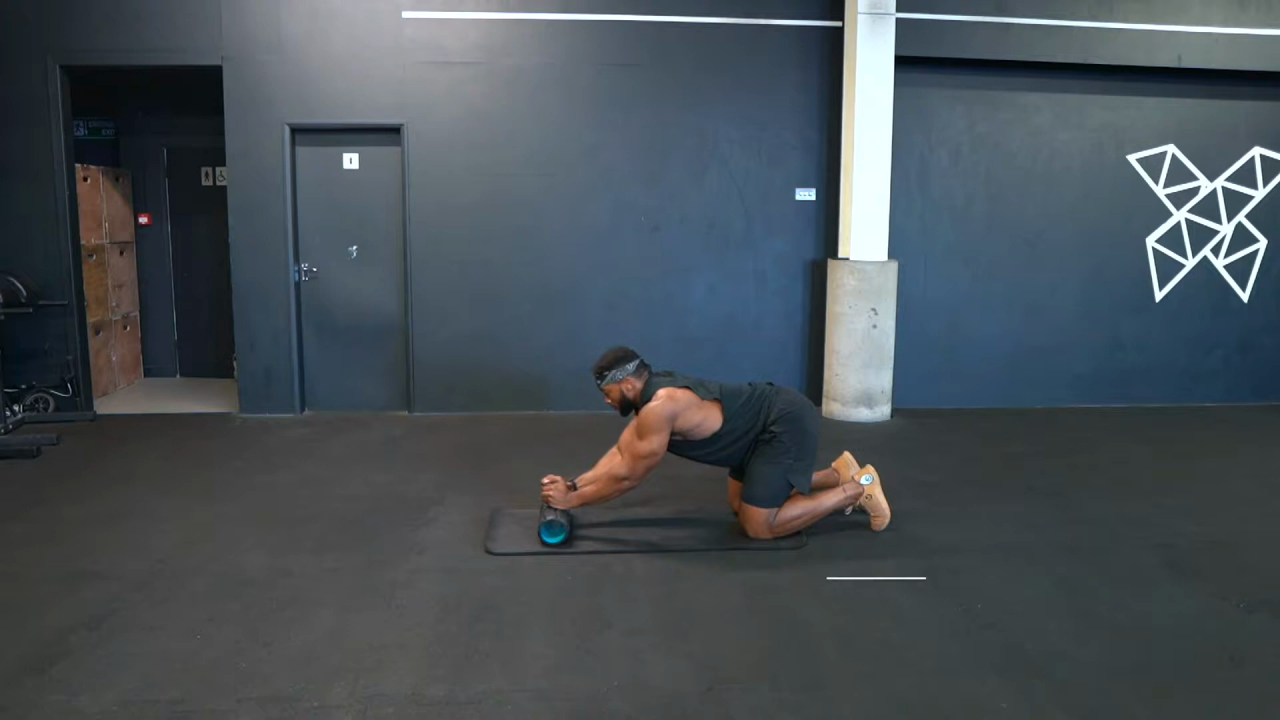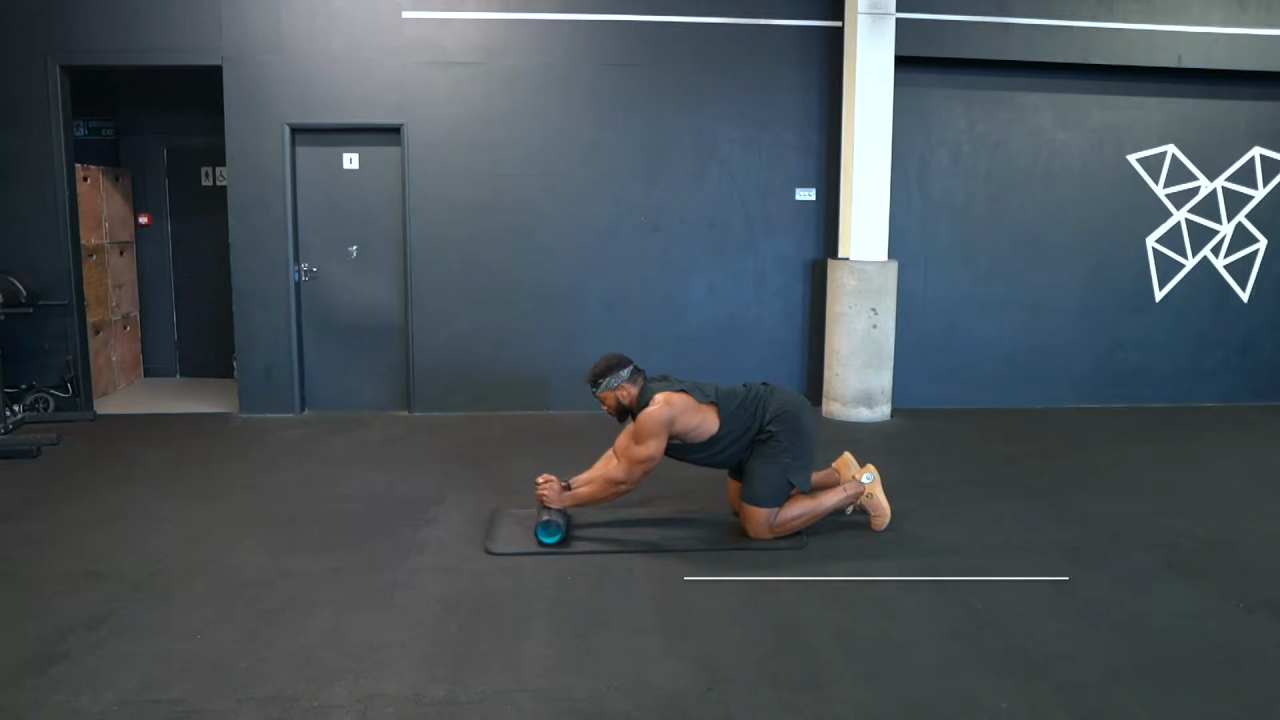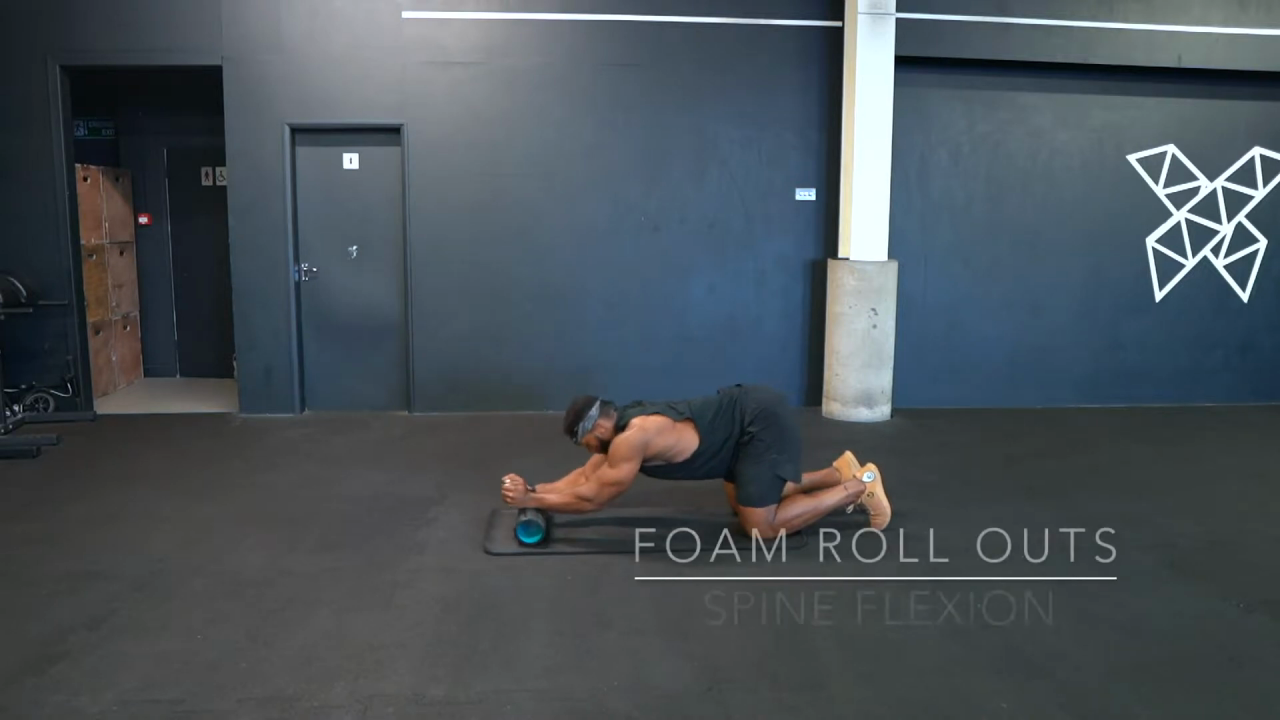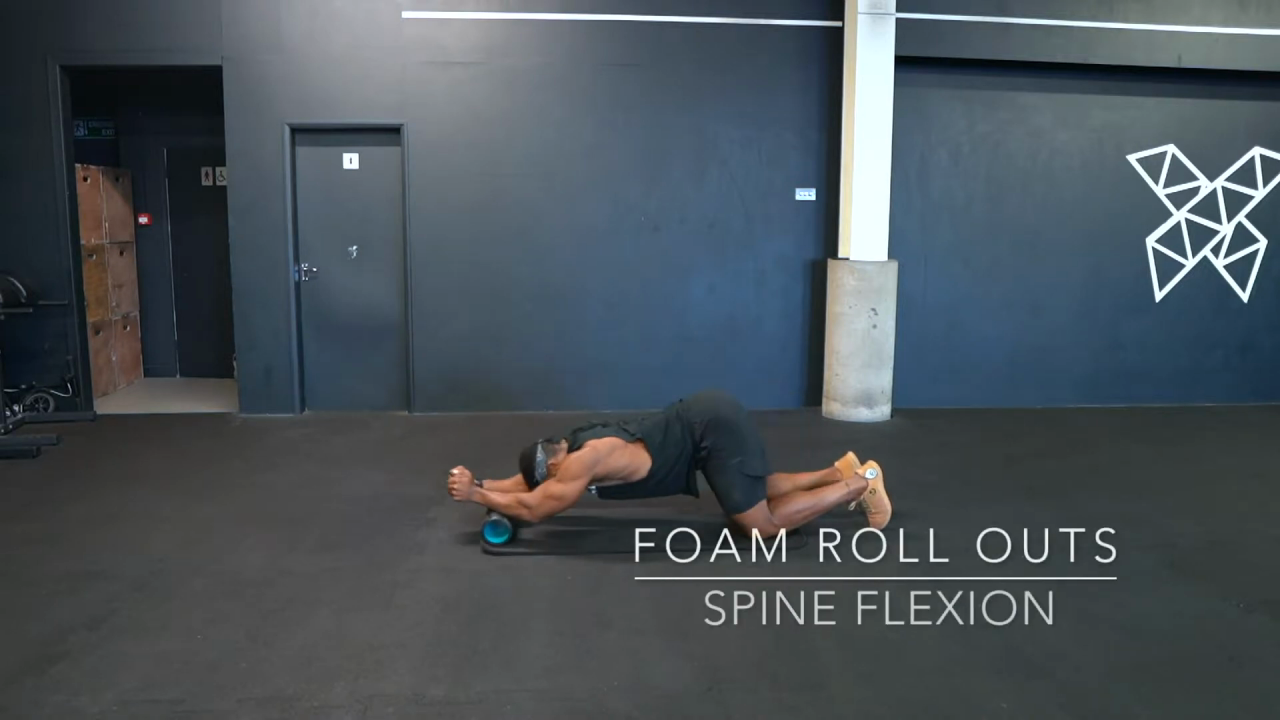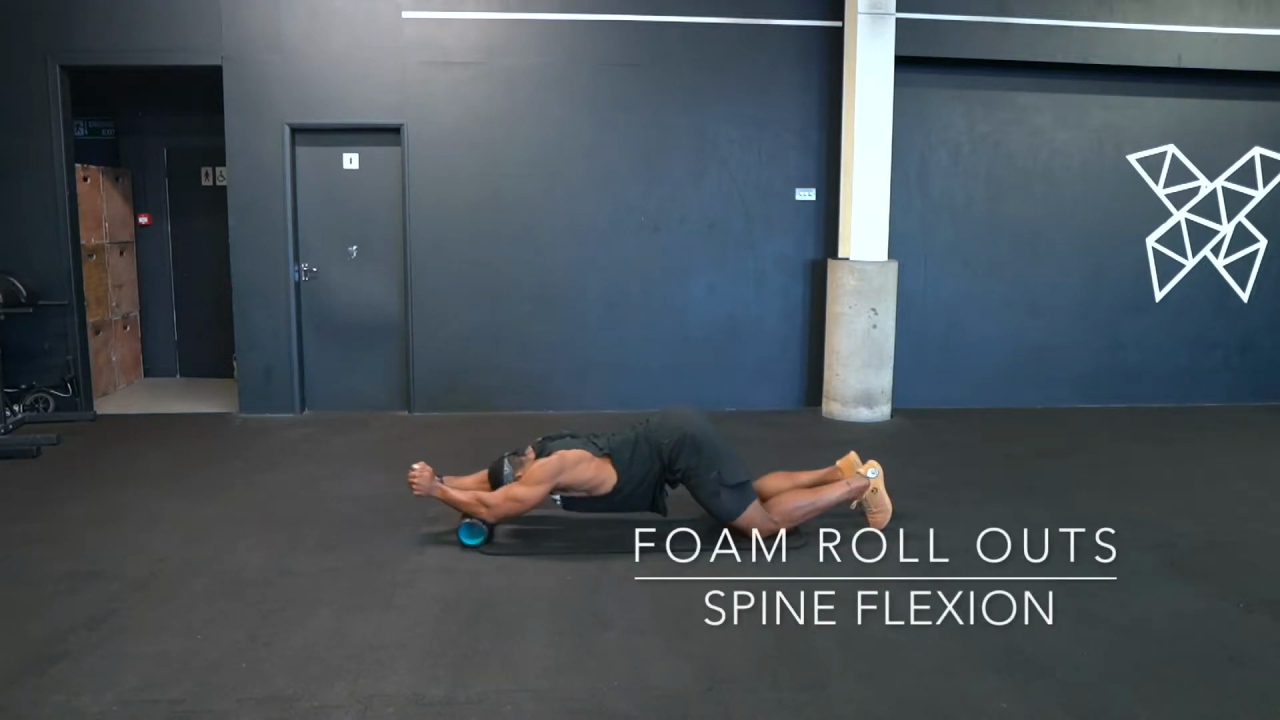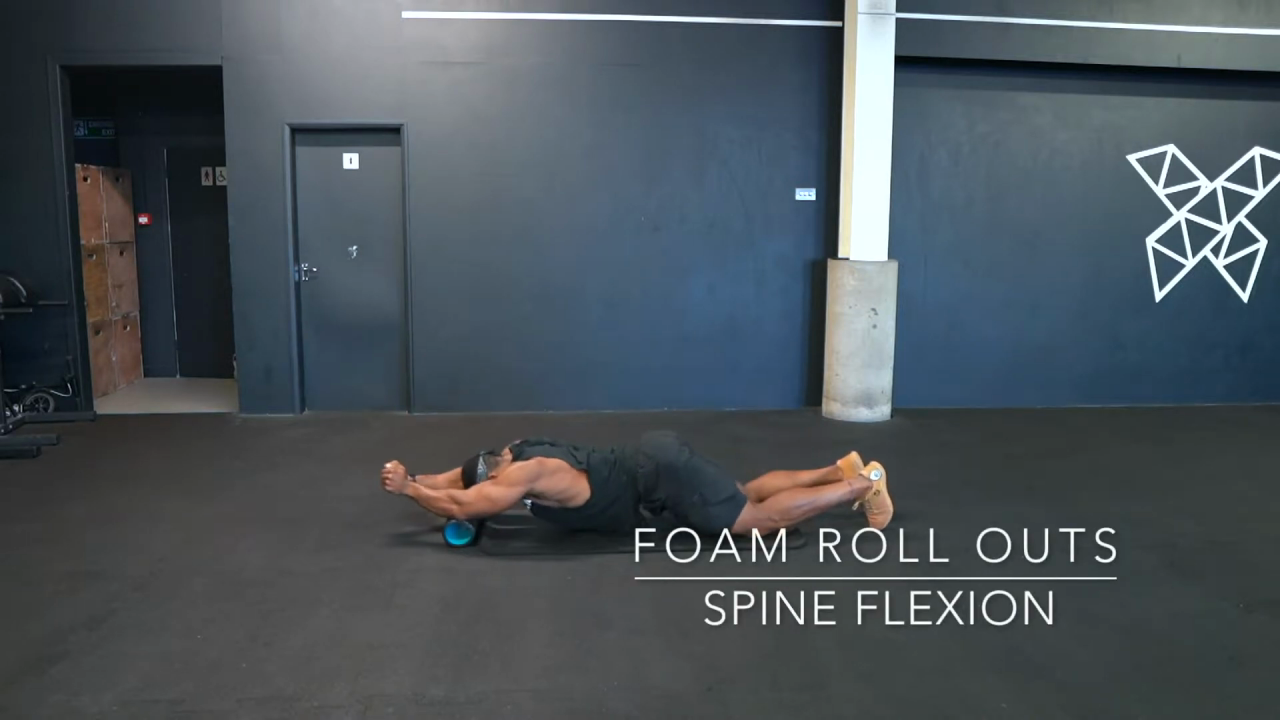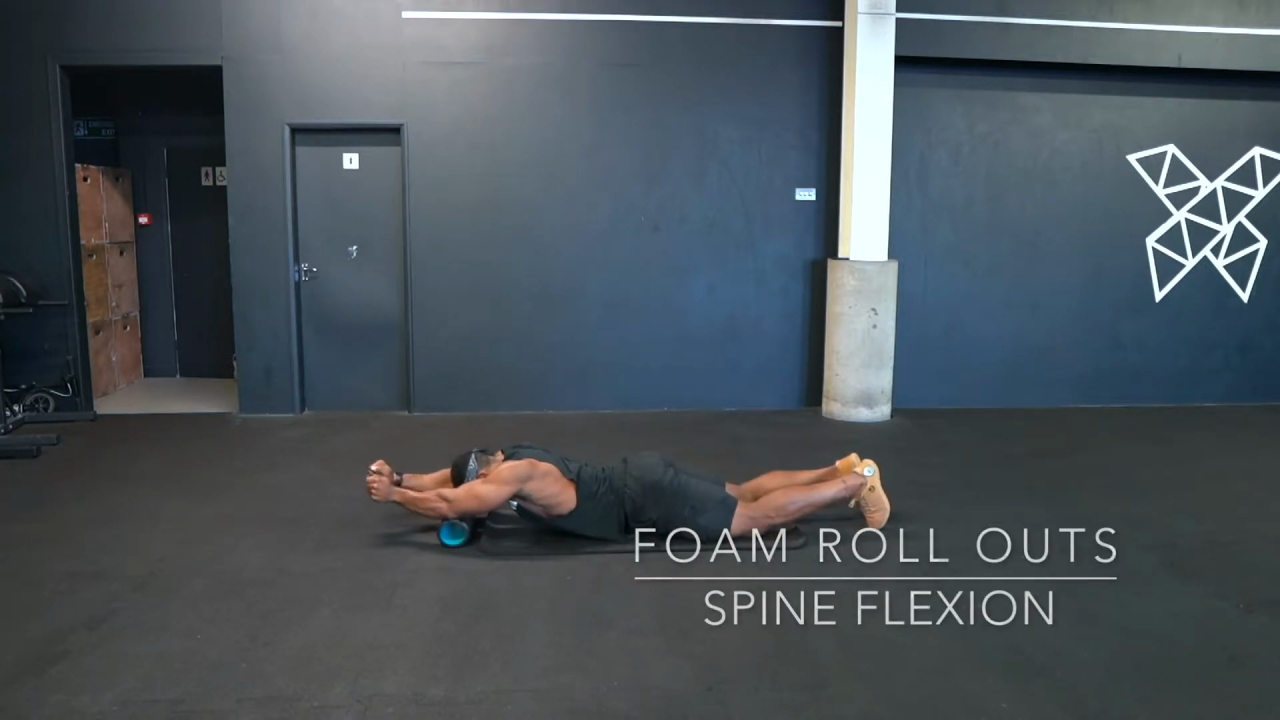
dt=0.5s
person 1, frame 1
left shoulder: (660, 409)
right shoulder: (656, 393)
left elbow: (628, 476)
right elbow: (620, 454)
left wrist: (571, 501)
right wrist: (573, 484)
left hip: (787, 424)
right hip: (775, 414)
left knee: (759, 526)
right knee: (740, 504)
left ankle: (858, 491)
right ankle: (839, 474)
person 1, frame 2
left shoulder: (656, 413)
right shoulder: (651, 398)
left elbow: (624, 479)
right elbow: (616, 457)
left wrist: (566, 500)
right wrist: (569, 484)
left hip: (784, 423)
right hip: (772, 413)
left knee: (760, 526)
right knee: (742, 504)
left ankle: (857, 488)
right ankle: (837, 474)
person 1, frame 3
left shoulder: (633, 438)
right shoulder: (627, 424)
left elbow: (590, 498)
right elbow: (586, 474)
left wrist: (530, 500)
right wrist: (535, 488)
left hip: (764, 421)
right hip: (754, 410)
left knee: (761, 525)
right knee: (744, 502)
left ankle: (858, 487)
right ankle: (838, 471)
person 1, frame 4
left shoulder: (585, 459)
right shoulder: (574, 446)
left elbow: (532, 508)
right elbow: (527, 481)
left wrist: (476, 494)
right wrist: (483, 484)
left hip: (713, 428)
right hip: (712, 418)
left knee: (762, 525)
right knee: (750, 497)
left ankle: (859, 485)
right ankle: (840, 471)
person 1, frame 5
left shoulder: (551, 469)
right shoulder: (540, 452)
left elbow: (491, 508)
right elbow: (490, 478)
left wrist: (436, 489)
right wrist: (444, 481)
left hip: (681, 444)
right hip: (678, 435)
left knee: (764, 522)
right knee: (751, 494)
left ankle: (860, 484)
right ankle: (843, 470)
person 1, frame 6
left shoulder: (525, 474)
right shoulder: (517, 453)
left elbow: (461, 506)
right elbow: (463, 479)
left wrist: (407, 487)
right wrist: (415, 478)
left hip: (657, 474)
right hip: (656, 457)
left knee: (762, 518)
right knee: (748, 492)
left ankle: (862, 483)
right ankle: (842, 470)
person 1, frame 7
left shoulder: (514, 476)
right shoulder: (507, 459)
left elbow: (449, 504)
right elbow: (451, 479)
left wrist: (393, 495)
right wrist: (401, 478)
left hip: (648, 499)
right hip: (643, 479)
left knee: (757, 516)
right knee: (744, 492)
left ankle: (857, 482)
right ankle: (841, 470)
